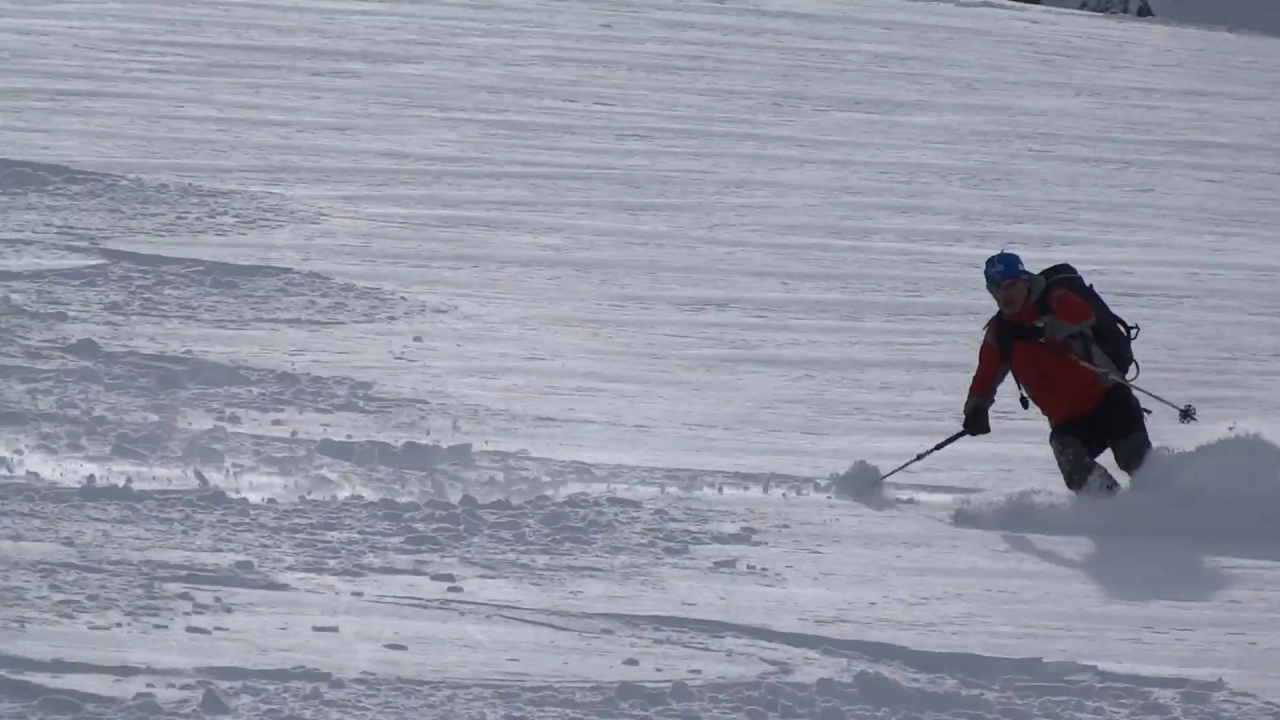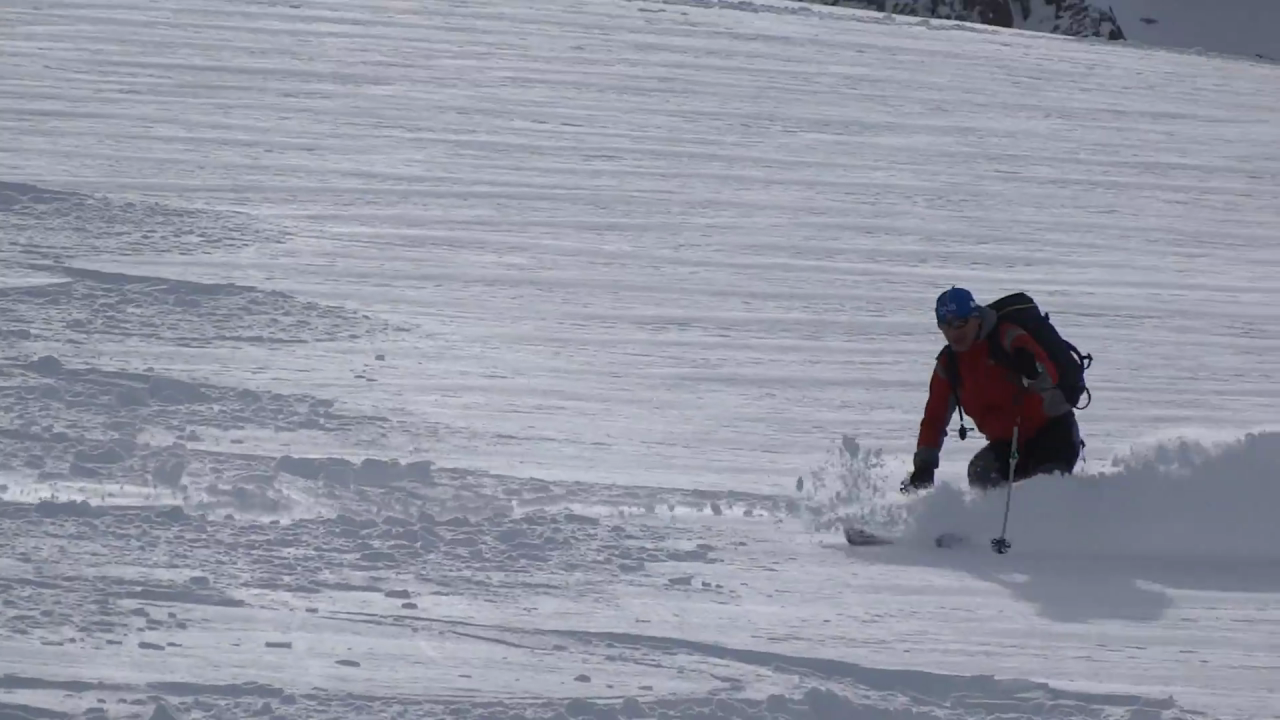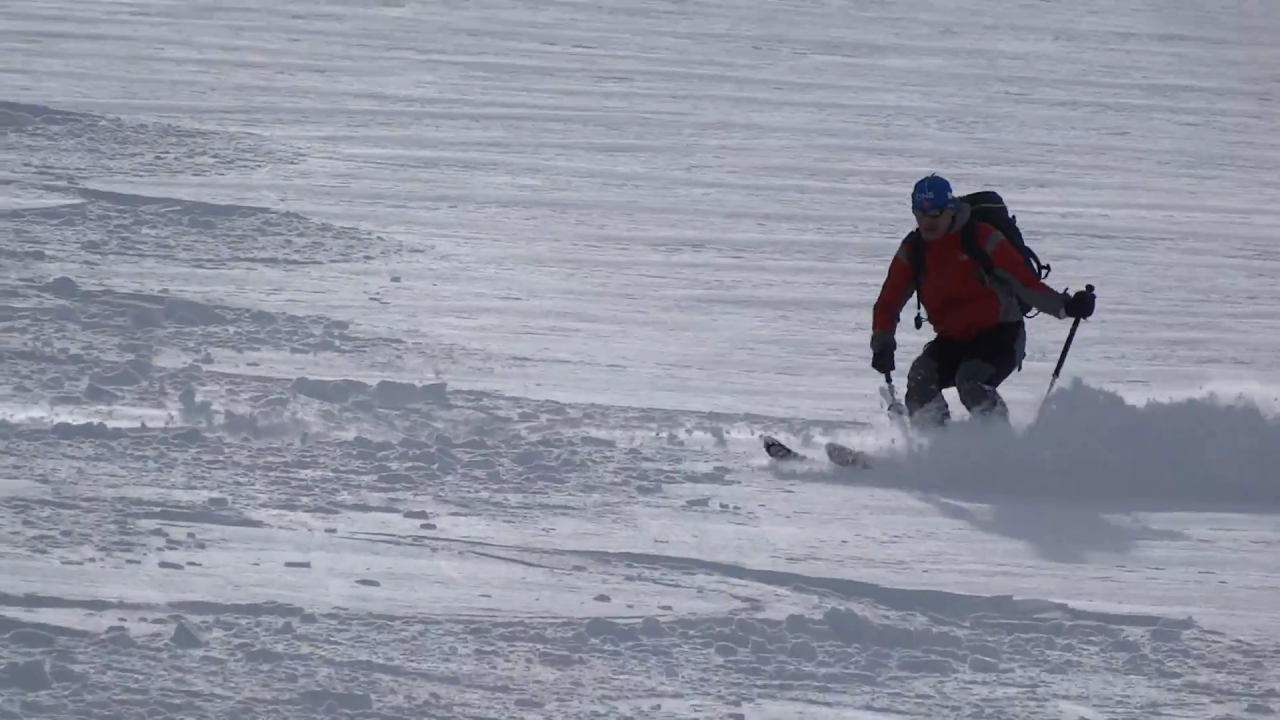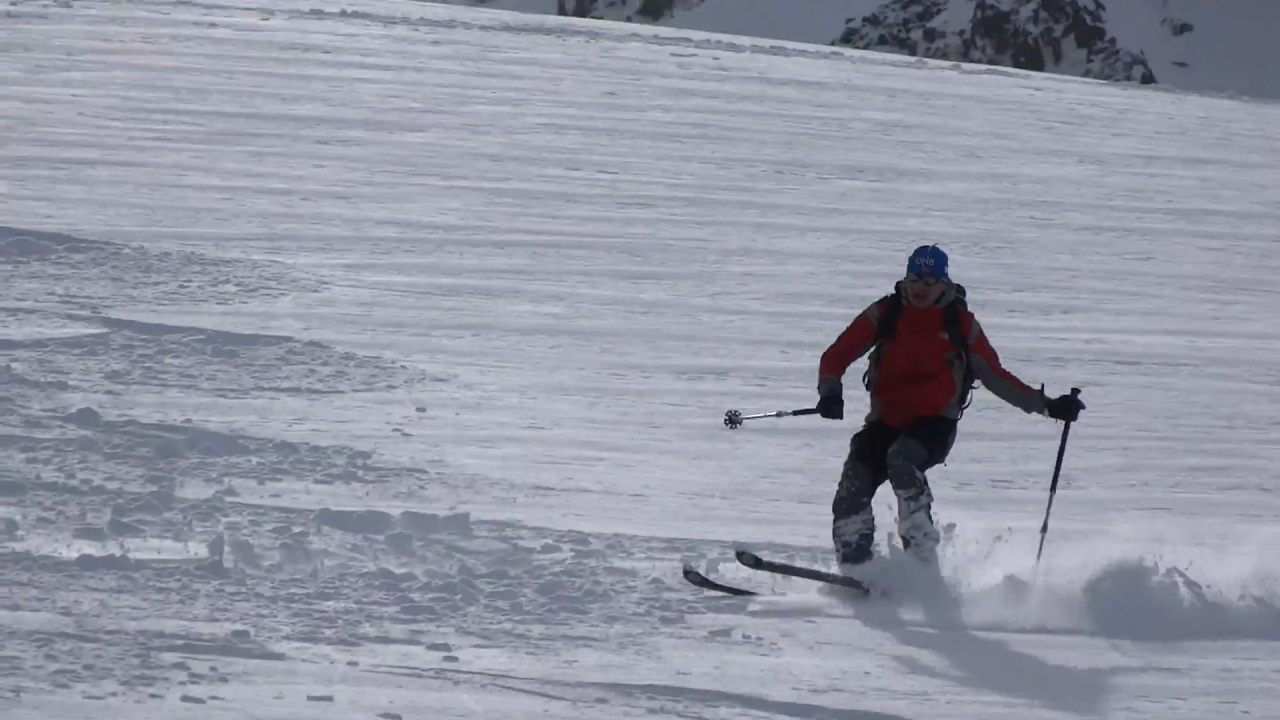
dt=0.2s
person 1, frame 1
left shoulder: (1055, 300)
right shoulder: (999, 334)
left elbow: (1082, 313)
right elbow: (984, 384)
left wrist: (1039, 329)
right wrist: (976, 411)
left hip: (1109, 399)
right hip: (1068, 421)
left knee: (1135, 458)
right knee: (1072, 463)
person 1, frame 2
left shoulder: (1009, 339)
right shoulder: (948, 366)
left elbow: (1049, 378)
right elbow: (934, 420)
left wrist: (1031, 373)
right wrist: (924, 466)
left hip: (1052, 428)
right hip: (1008, 444)
right knee: (981, 471)
person 1, frame 3
left shoulder: (982, 238)
right shoulder: (912, 252)
left elbow: (1026, 285)
right elbow: (888, 302)
left wrist: (1067, 304)
right wrist: (882, 345)
left hip: (999, 332)
right hip: (953, 342)
left knee: (969, 382)
right knee: (920, 380)
person 1, frame 4
left shoulder: (960, 324)
right shoulder: (883, 314)
left elbow: (995, 376)
right elbow: (836, 354)
left wrist: (1046, 404)
right wrist: (831, 391)
left hip: (934, 424)
right hip: (883, 424)
left knee: (902, 460)
right knee: (853, 484)
left ankle: (922, 557)
right ankle: (854, 568)
